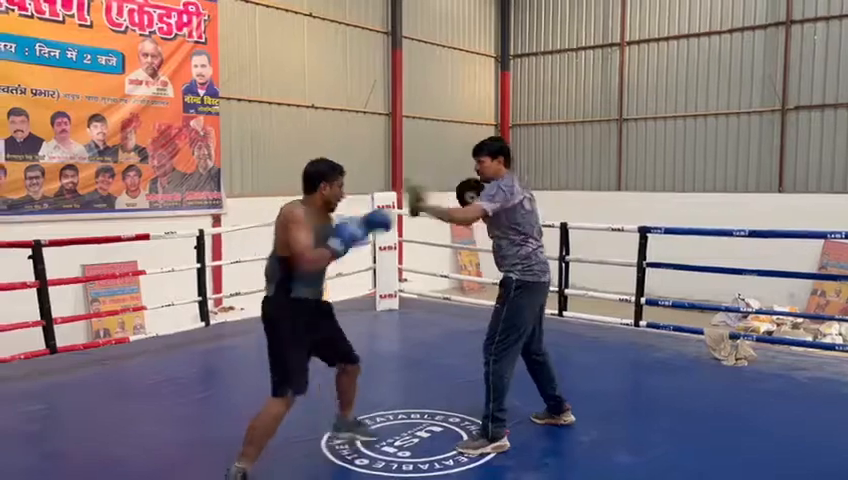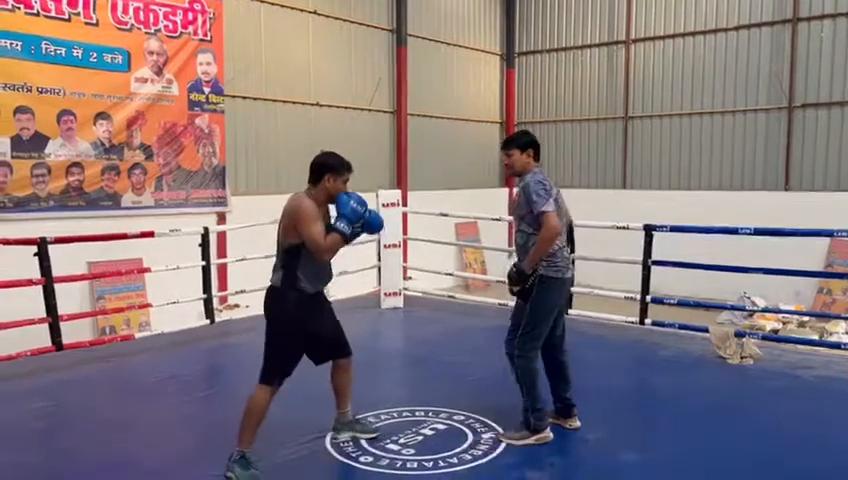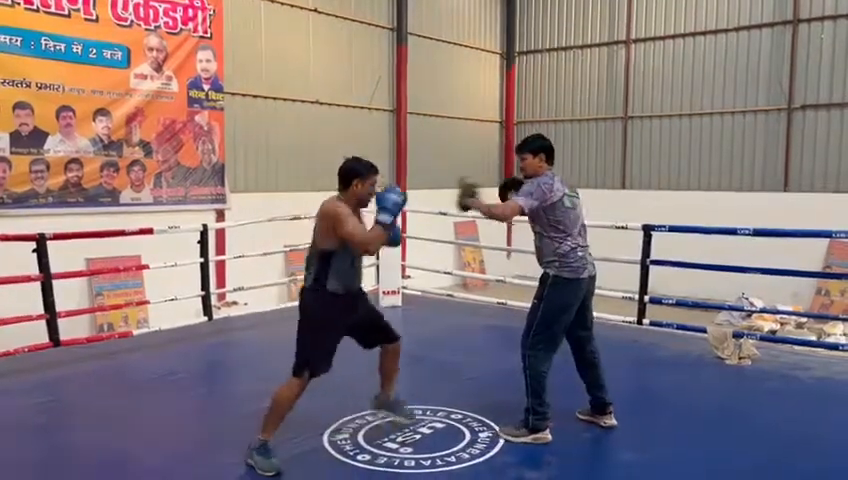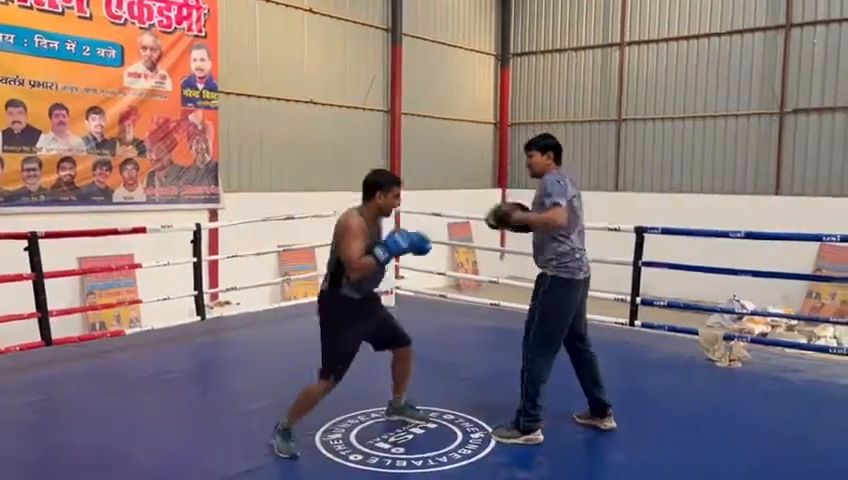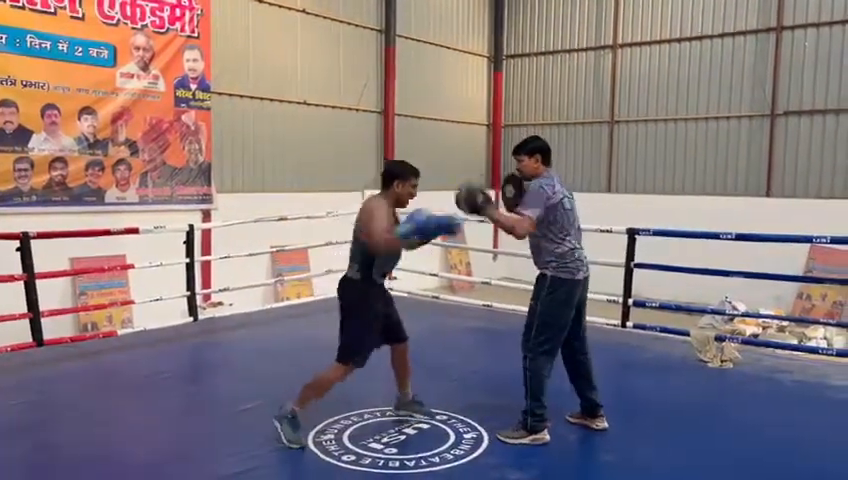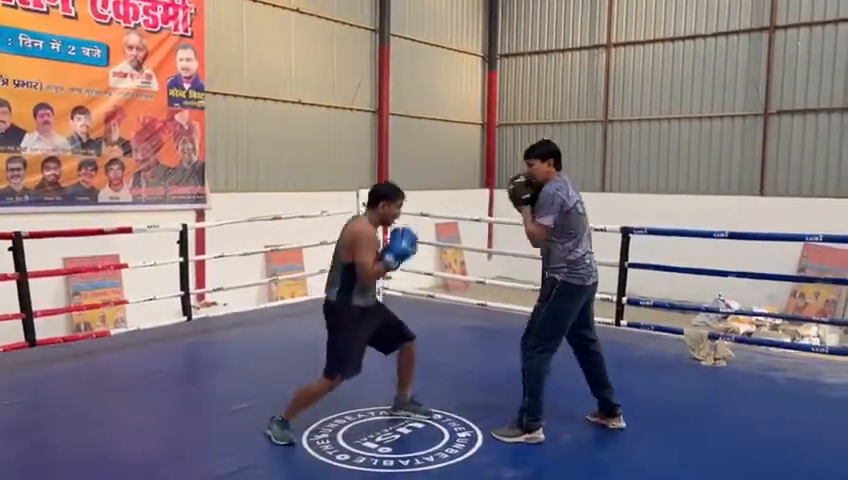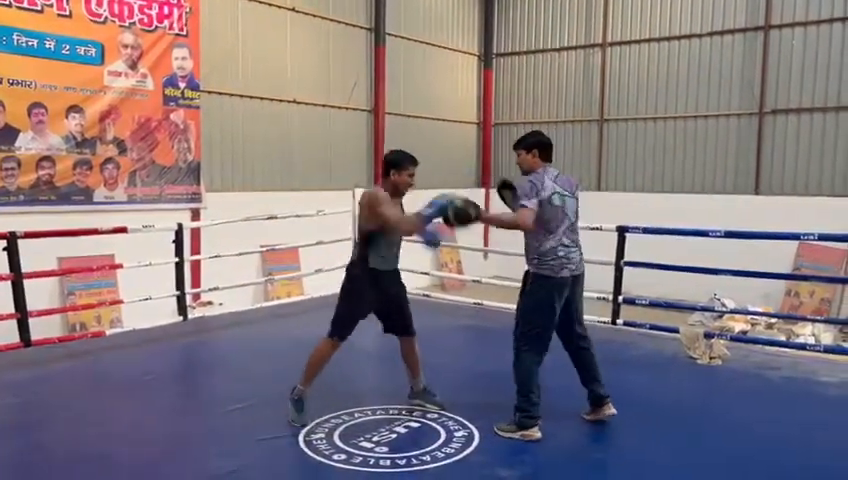
dt=0.7s
person 1, frame 1
left shoulder: (501, 189)
right shoulder: (516, 188)
left elbow: (465, 216)
left wrist: (425, 206)
right wrist: (477, 203)
left hip: (522, 279)
right hip: (536, 276)
left knee: (498, 351)
right knee: (532, 347)
left ankle: (494, 433)
right ankle: (558, 409)
person 1, frame 2
left shoulder: (532, 183)
right shoulder: (543, 183)
left elbow: (552, 228)
right elbow: (565, 225)
left wrist: (526, 266)
left hip: (546, 276)
right hip: (561, 273)
left knee: (520, 346)
right knee: (552, 344)
left ankle: (536, 425)
right ankle: (566, 411)
person 1, frame 3
left shoulder: (540, 186)
right shoulder: (562, 186)
left elbow: (502, 212)
left wrist: (471, 201)
right wrist: (519, 199)
left hip: (563, 276)
right hip: (583, 272)
left knee: (535, 346)
right knee: (582, 341)
left ankle: (536, 425)
right ankle: (602, 409)
person 1, frame 4
left shoulder: (552, 182)
right shoulder: (563, 183)
left elbow: (558, 219)
left wrist: (519, 216)
right wrist: (527, 219)
left hip: (560, 276)
right hip: (576, 273)
left knee: (537, 348)
right knee: (578, 343)
left ankle: (527, 425)
right ankle: (601, 412)
person 1, frame 5
left shoulder: (539, 188)
right shoulder: (556, 186)
left elbow: (521, 229)
left wrist: (488, 208)
right wrist: (518, 205)
left hip: (557, 276)
right hip: (576, 273)
left knee: (536, 348)
right knee: (574, 344)
left ankle: (534, 426)
right ankle: (592, 411)
person 1, frame 6
left shoulder: (552, 192)
right shoulder: (568, 189)
left elbow: (536, 238)
left wrist: (524, 208)
right wrist: (533, 203)
left hip: (566, 280)
right hip: (585, 278)
left knee: (535, 348)
right knee: (586, 343)
left ankle: (529, 425)
right ankle: (611, 411)
person 1, frame 7
left shoulder: (531, 182)
right shoulder: (568, 183)
left elbow: (525, 221)
left wrist: (482, 217)
right wrist: (512, 202)
left hip: (546, 273)
right hip: (573, 270)
left knee: (528, 346)
right knee: (576, 336)
left ankle: (527, 422)
right ankle: (600, 401)
person 2, frame 1
left shoulder: (321, 216)
right shoulder: (295, 213)
left elbow: (326, 246)
right elbow: (308, 262)
left wrist: (365, 225)
right wrist: (340, 241)
left hip: (312, 306)
right hip: (285, 311)
left knee: (350, 363)
right knee: (284, 397)
left ankle: (346, 422)
person 2, frame 2
left shoulder: (321, 206)
right shoulder: (302, 205)
left elbow: (326, 244)
right elbow: (324, 252)
left wrist: (357, 225)
right wrist: (347, 221)
left hip: (313, 297)
right hip: (288, 300)
left knee: (343, 356)
right knee: (270, 381)
left ankle: (344, 421)
person 2, frame 3
left shoulder: (350, 210)
right shoulder: (336, 210)
left elbow: (359, 246)
right elbow: (367, 245)
left wrist: (386, 232)
right wrist: (387, 213)
left hip: (348, 295)
right hip: (321, 300)
left knee: (391, 342)
right knee: (303, 376)
left ankle: (386, 398)
right ankle: (259, 446)
person 2, frame 4
left shoulder: (372, 221)
right shoulder: (353, 222)
right elbow: (355, 269)
left wrist: (406, 243)
right wrist: (388, 249)
left hip: (364, 301)
right hip: (339, 305)
left knee: (403, 346)
right knee: (330, 379)
left ankle: (398, 405)
right ankle: (283, 429)
person 2, frame 5
left shoulder: (386, 209)
right shoulder: (378, 207)
left elbow: (406, 241)
right elbow: (383, 242)
left wrist: (436, 229)
right wrist: (412, 225)
left hip: (373, 287)
right hip: (360, 290)
left knee: (400, 342)
right knee: (346, 363)
left ankle: (405, 399)
right ankle: (289, 415)
person 2, frame 6
left shoulder: (364, 225)
right shoulder: (363, 230)
right elbow: (369, 273)
left wrist: (394, 252)
right wrist: (395, 255)
left hip: (364, 305)
right hip: (345, 311)
left knee: (407, 342)
right knee: (334, 377)
left ankle: (404, 400)
right ankle: (280, 422)
person 2, frame 7
left shoulder: (393, 198)
right shoulder: (375, 196)
right elbow: (401, 227)
left wrist: (424, 229)
right wrist: (429, 211)
left hip: (388, 275)
right hip: (363, 276)
left knee: (407, 334)
right knee: (335, 339)
left ankle: (418, 389)
right ankle: (298, 394)
